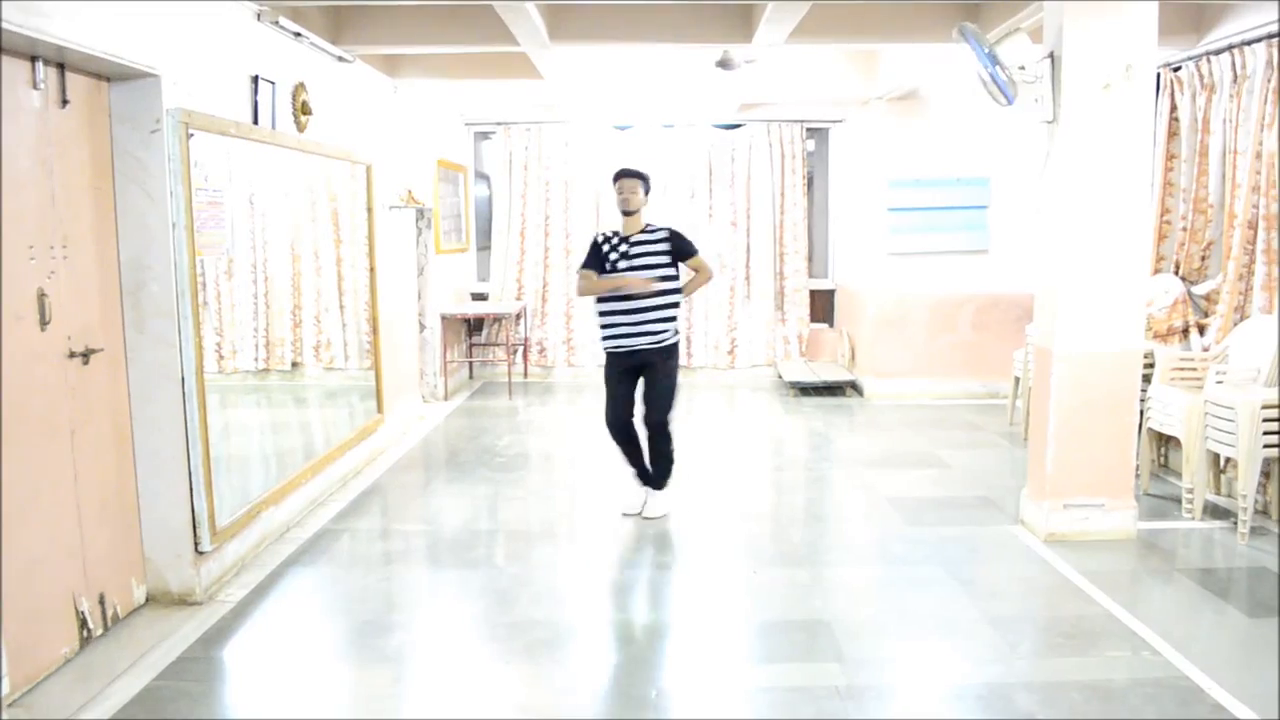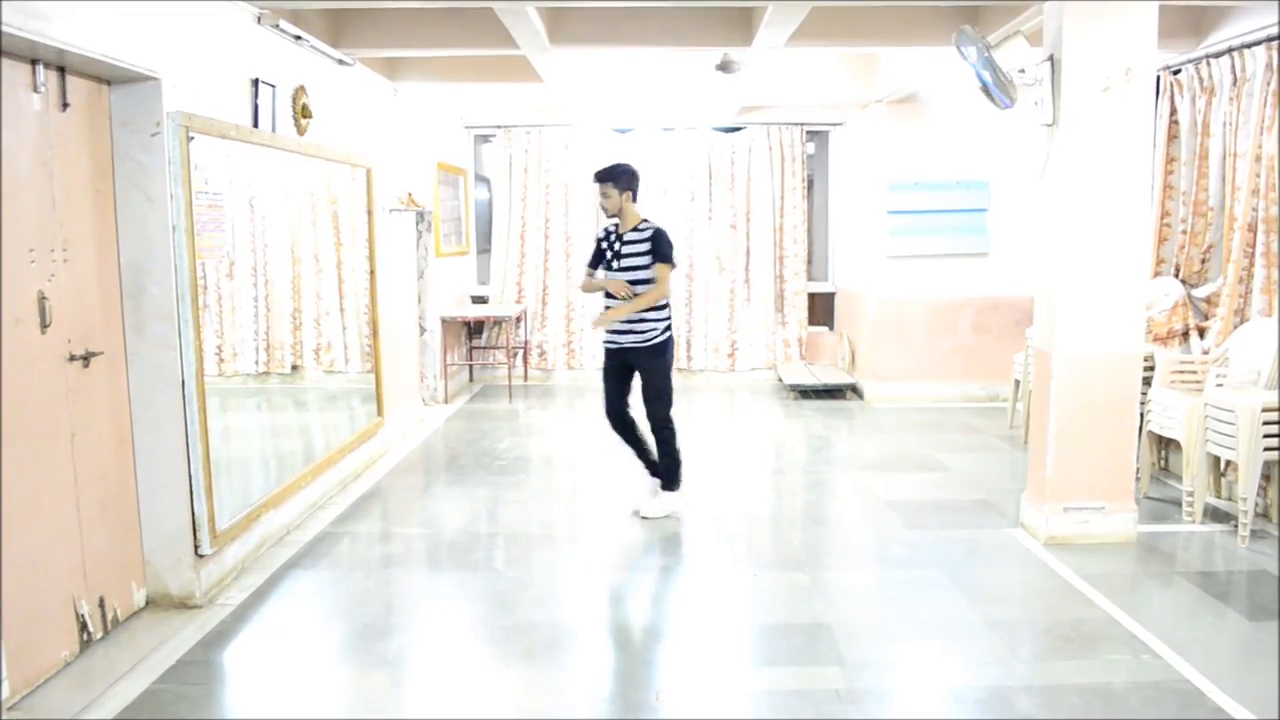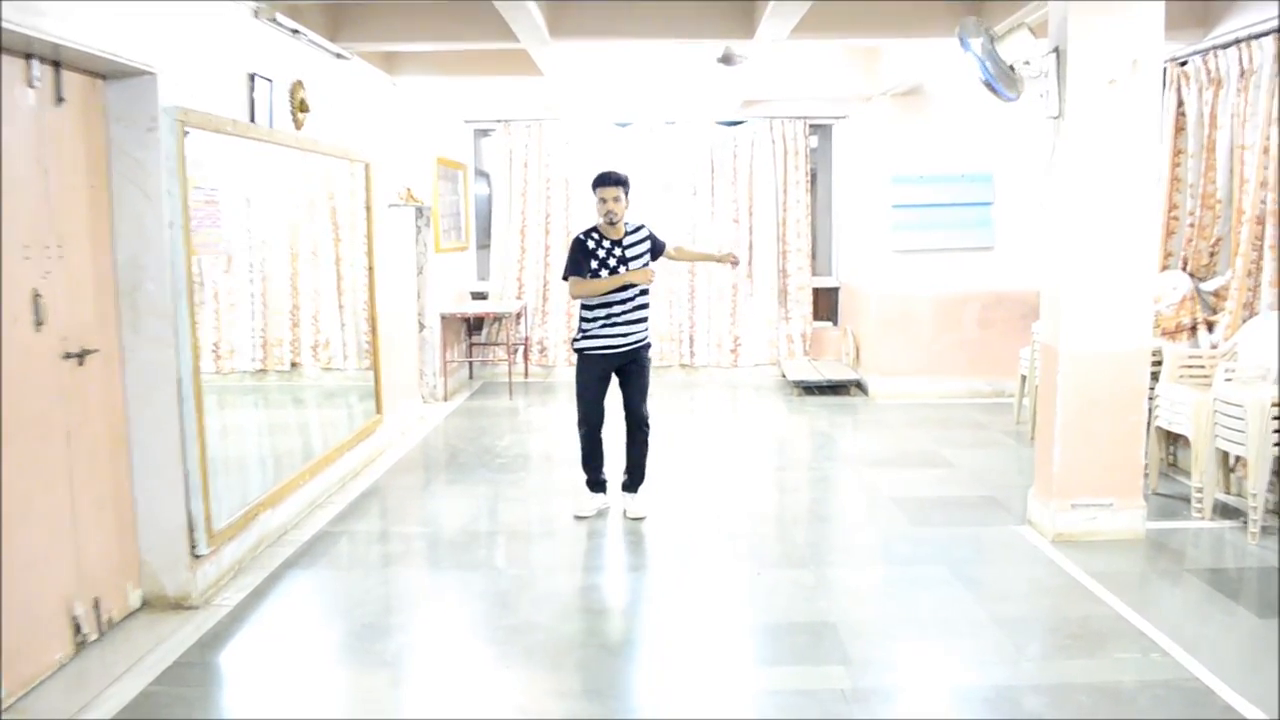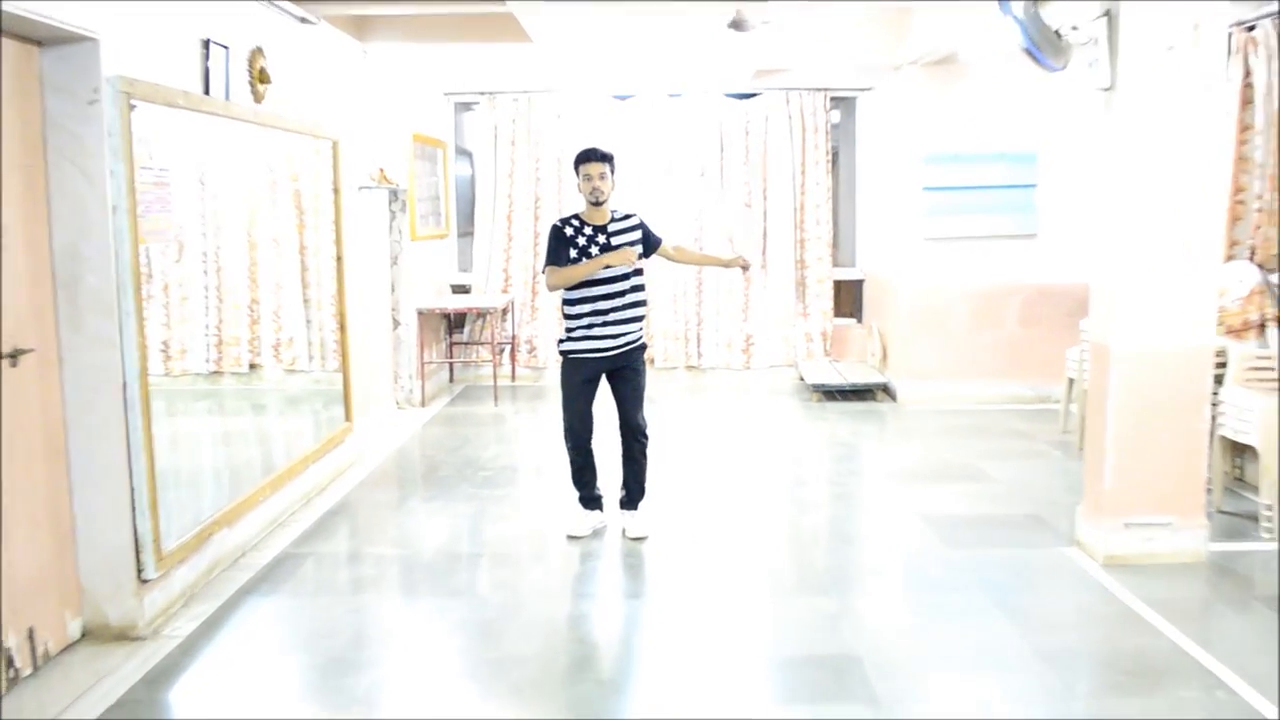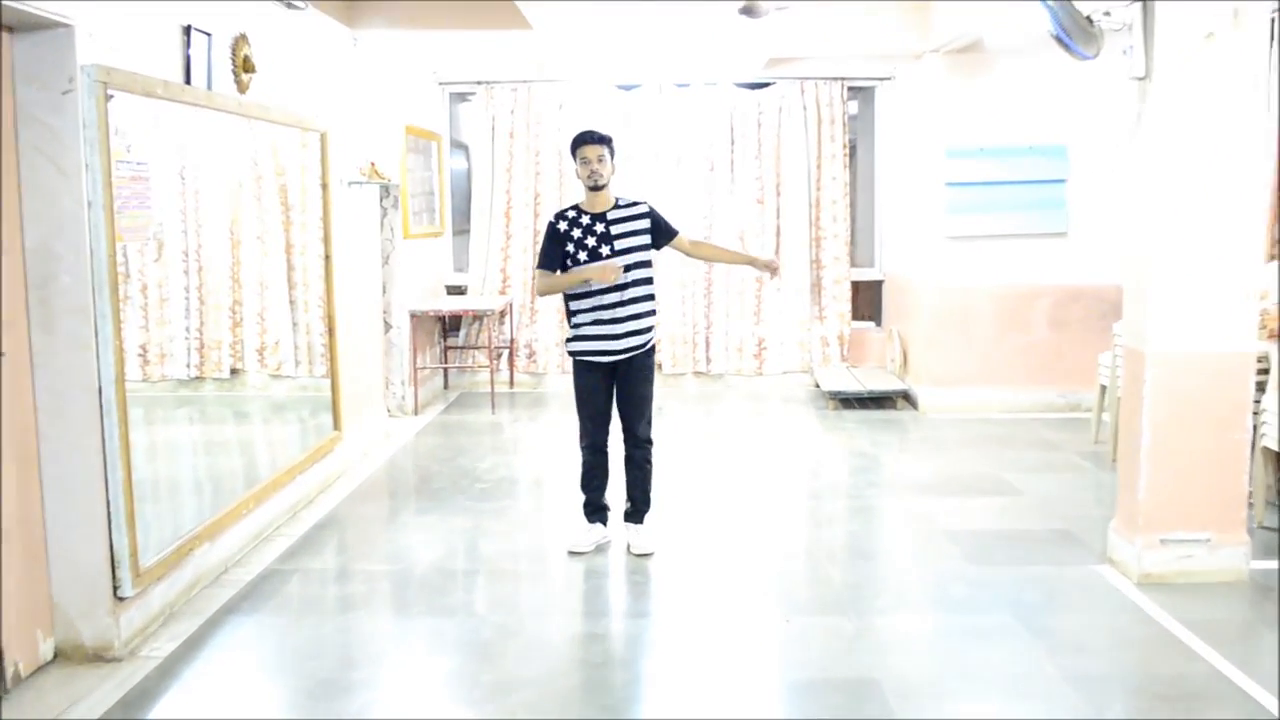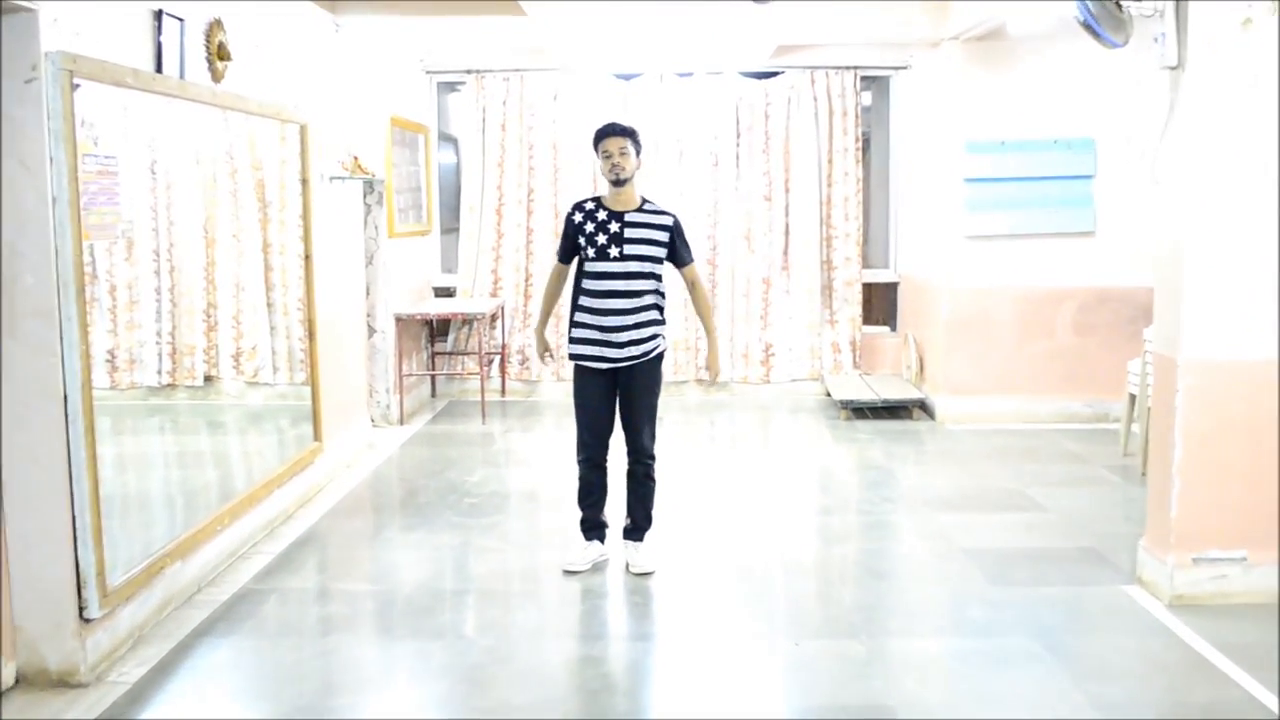
dt=0.7s
person 1, frame 1
left shoulder: (667, 237)
right shoulder: (602, 243)
left elbow: (705, 272)
right elbow: (583, 286)
left wrist: (673, 297)
right wrist: (625, 283)
left hip: (662, 346)
right hip: (621, 349)
left knee: (657, 418)
right knee: (617, 420)
left ankle: (659, 488)
right ankle: (645, 480)
person 1, frame 2
left shoulder: (655, 236)
right shoulder: (606, 236)
left elbow: (661, 288)
right elbow: (586, 283)
left wrist: (620, 311)
right wrist: (606, 283)
left hip: (652, 343)
right hip: (618, 343)
left knee: (659, 415)
right knee: (615, 411)
left ankle: (669, 489)
right ankle: (658, 474)
person 1, frame 3
left shoulder: (642, 234)
right shoulder: (583, 242)
left elbow: (672, 252)
right elbow: (576, 290)
left wrist: (717, 257)
right wrist: (628, 277)
left hip: (635, 347)
right hip: (594, 349)
left knee: (638, 419)
right knee: (589, 421)
left ankle: (632, 491)
right ankle: (596, 490)
person 1, frame 4
left shoulder: (632, 224)
right shoulder: (563, 230)
left elbow: (671, 251)
right elbow: (553, 280)
left wrist: (724, 261)
right wrist: (606, 259)
left hip: (627, 348)
right hip: (581, 351)
left knee: (634, 429)
right knee: (576, 432)
left ankle: (631, 508)
right ankle: (590, 508)
person 1, frame 5
left shoulder: (641, 214)
right shoulder: (562, 224)
left elbow: (690, 245)
right elbow: (541, 285)
left wrist: (752, 260)
right wrist: (588, 273)
left hip: (637, 347)
right hip: (589, 351)
left knee: (638, 437)
right knee: (592, 439)
left ankle: (636, 522)
right ankle: (595, 522)
person 1, frame 6
left shoulder: (663, 222)
right shoulder: (580, 215)
left elbow: (693, 281)
right elbow: (560, 272)
left wrist: (712, 342)
right wrist: (540, 330)
left hip: (643, 355)
right hip: (590, 353)
left knee: (641, 450)
right knee: (590, 451)
left ankle: (636, 539)
right ankle: (593, 538)
